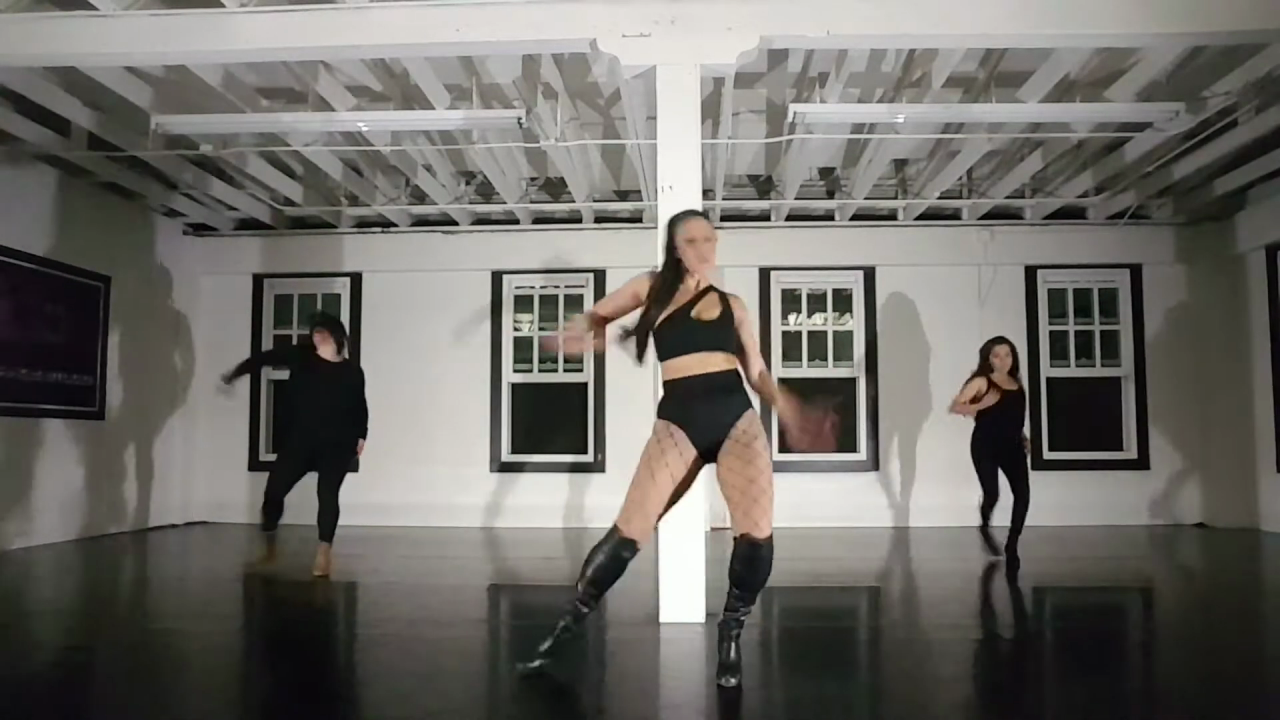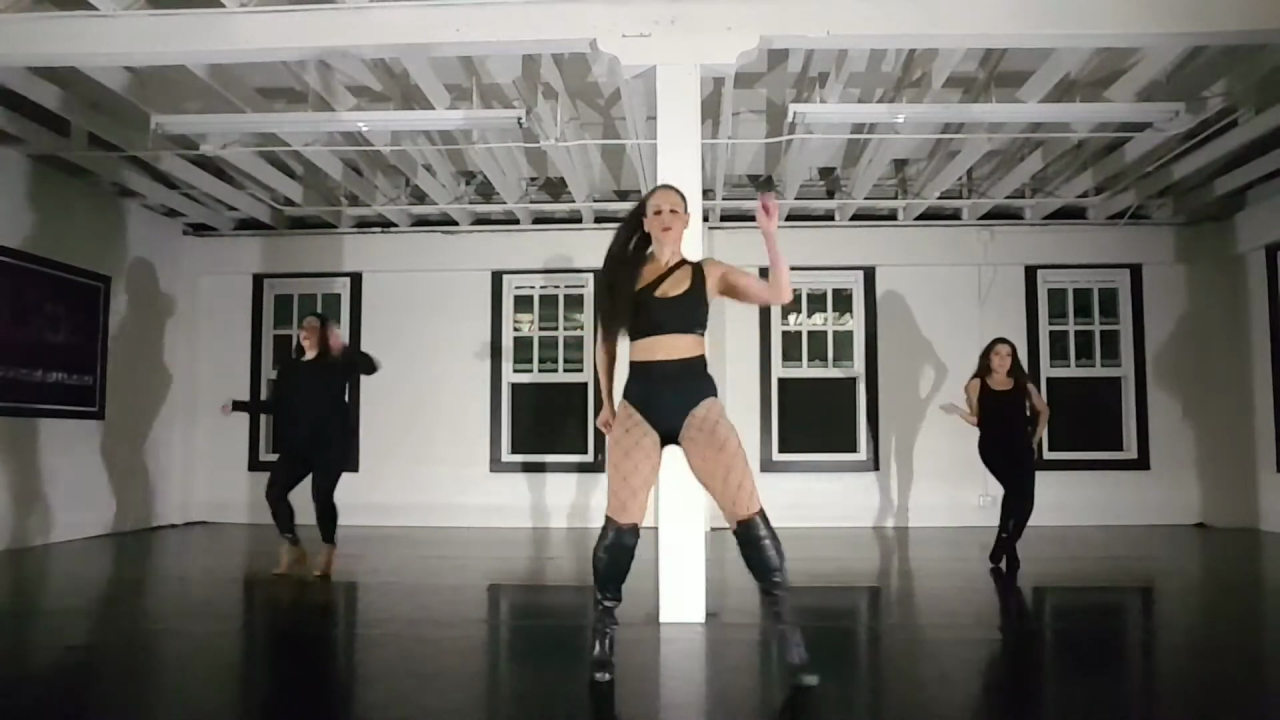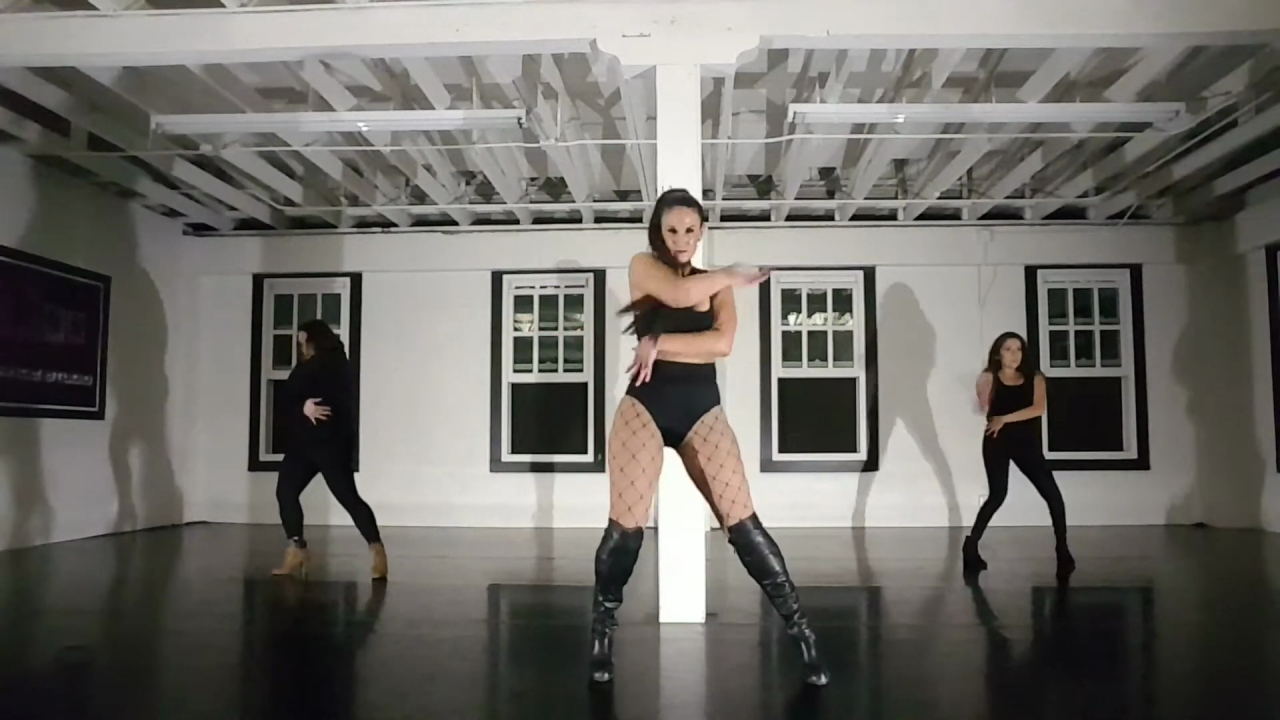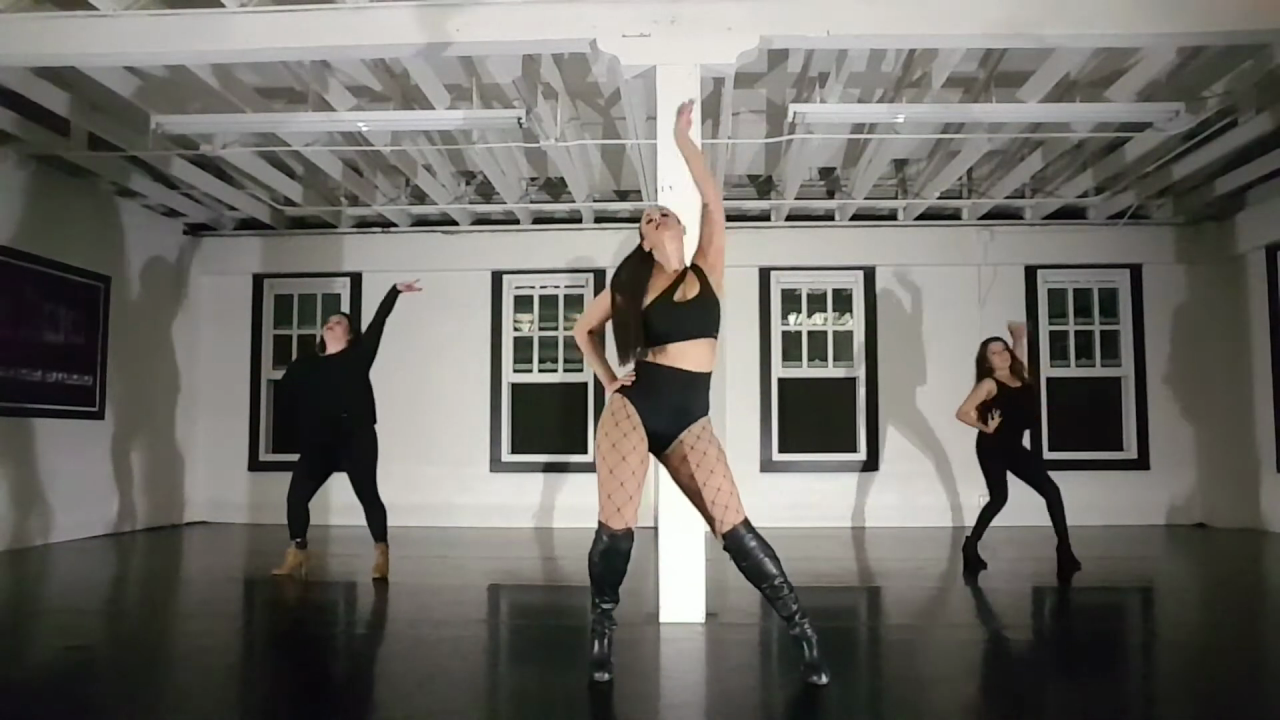
dt=0.7s
person 1, frame 1
left shoulder: (730, 301)
right shoulder: (652, 287)
left elbow: (755, 369)
right elbow: (597, 317)
left wrist: (791, 411)
right wrist: (579, 333)
left hip: (735, 416)
right hip: (678, 421)
left knee: (756, 535)
right knee: (629, 531)
left ankle: (730, 630)
right ankle: (570, 624)
person 1, frame 2
left shoulder: (706, 272)
right shoulder: (624, 271)
left elbow: (780, 294)
right elbow: (606, 334)
left wrist: (769, 233)
right wrist: (606, 400)
left hip: (697, 400)
right hip: (639, 402)
left knee: (747, 512)
right knee: (621, 521)
left ankle: (786, 629)
right ankle: (604, 628)
person 1, frame 3
left shoulder: (716, 284)
right shoulder: (644, 265)
left elbow: (724, 340)
right elbow: (680, 293)
left wrist: (663, 342)
right wrist: (729, 276)
left hip: (702, 406)
right hip: (645, 402)
left knee: (742, 521)
right knee: (627, 522)
left ankle: (801, 629)
right ankle: (602, 627)
person 1, frame 4
left shoulder: (707, 267)
right shoulder: (629, 284)
left elbow: (713, 202)
right elbow: (584, 329)
left wrist: (683, 139)
right wrist: (607, 379)
left hip: (690, 418)
right hip: (633, 407)
left knee: (733, 526)
right knee: (616, 526)
left ankle: (803, 630)
right ankle: (601, 632)
person 2, frame 1
left shoulder: (352, 371)
right shoulder: (301, 357)
left elbow: (360, 406)
right elbow: (264, 357)
left wrist: (360, 436)
right wrist: (234, 374)
left hip: (337, 444)
right hip: (299, 440)
left knee: (328, 495)
right knee: (274, 488)
left ankle: (324, 552)
right ankle: (268, 539)
person 2, frame 2
left shoulder: (335, 362)
right shoulder: (289, 369)
left elbow: (368, 366)
right elbow: (272, 405)
left wrist: (342, 349)
right wrist: (238, 405)
left hip: (331, 442)
right hip: (296, 443)
left knee: (322, 495)
right knee: (275, 491)
left ankle: (327, 551)
right ankle: (292, 548)
person 2, frame 3
left shoulder: (334, 364)
right shoulder: (309, 367)
right elbow: (290, 398)
right wrist: (303, 406)
left hip: (332, 441)
right hip: (303, 442)
left knee: (348, 496)
right knee: (286, 492)
left ankle: (378, 552)
right ankle: (297, 553)
person 2, frame 4
left shoulder: (358, 355)
right shoulder: (306, 364)
left elbow: (378, 322)
right elbow: (285, 392)
left wrist: (396, 290)
right wrist: (304, 418)
left hip: (356, 439)
right hip: (318, 442)
left knee: (367, 494)
right knee: (297, 495)
left ankle: (381, 554)
right ankle: (297, 555)
person 3, frame 1
left shoulder: (1017, 383)
right shoulder: (982, 382)
right elbow: (955, 407)
left wrist: (1022, 436)
right wrist: (981, 405)
left hip: (1012, 445)
right hip: (985, 443)
left knee: (1023, 494)
right knee: (992, 494)
left ankle: (1011, 546)
right ankle: (985, 529)
person 3, frame 2
left shoulder: (1023, 385)
right shoulder: (977, 384)
left elbow: (1043, 410)
right elbow: (976, 419)
left wrist: (1036, 437)
right wrist: (957, 411)
left hip: (1021, 447)
right hip: (992, 446)
left knee: (1026, 499)
right knee: (1013, 489)
left ankle: (1009, 544)
right ankle: (1003, 536)
person 3, frame 3
left shoulder: (1034, 378)
right shoulder: (988, 378)
left elbow: (1039, 408)
right elbow: (984, 407)
left wrist: (1004, 419)
right wrist: (983, 402)
left hip: (1026, 442)
right hip: (996, 442)
left knee: (1052, 493)
right knee: (997, 496)
left ankle: (1062, 549)
right ankle: (971, 546)
person 3, frame 4
left shoulder: (1019, 374)
right shoulder: (988, 383)
left elbow: (1020, 344)
right elbow: (962, 413)
left wrist: (1018, 336)
right wrist: (986, 428)
left hip: (1014, 447)
right hip: (992, 448)
left knee: (1051, 490)
right knee: (999, 498)
left ankle: (1064, 548)
right ankle: (971, 546)
